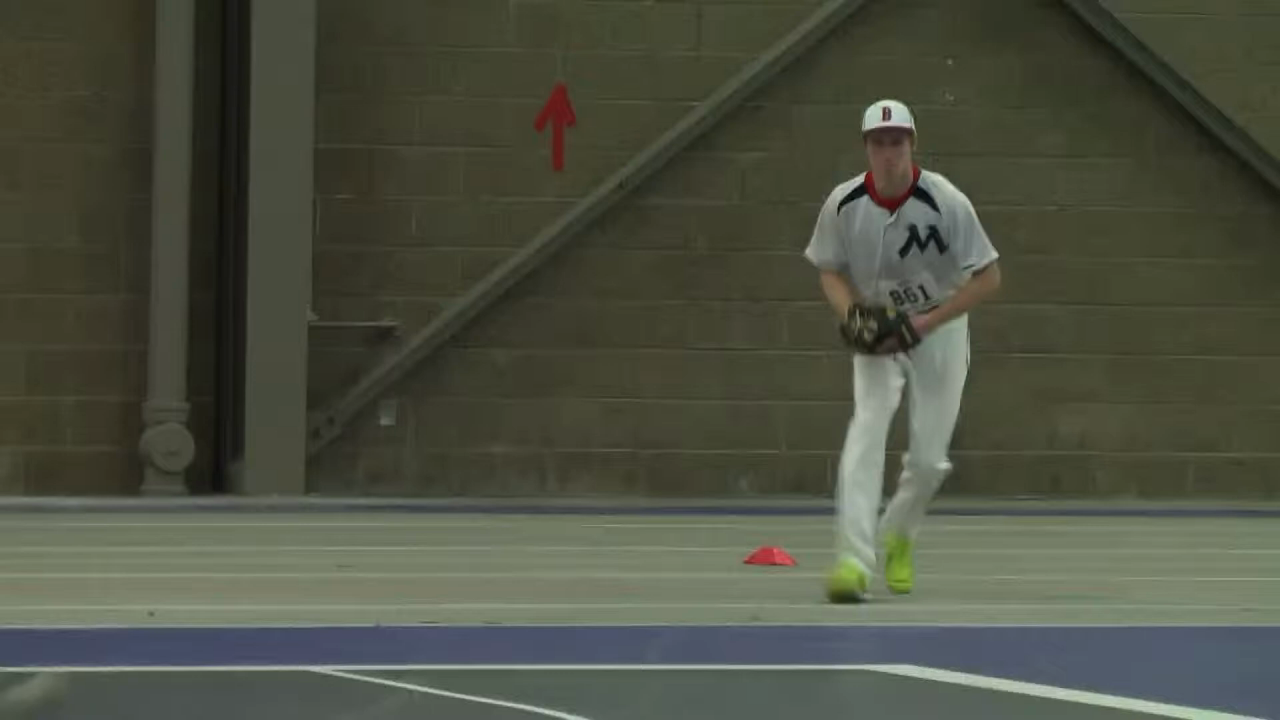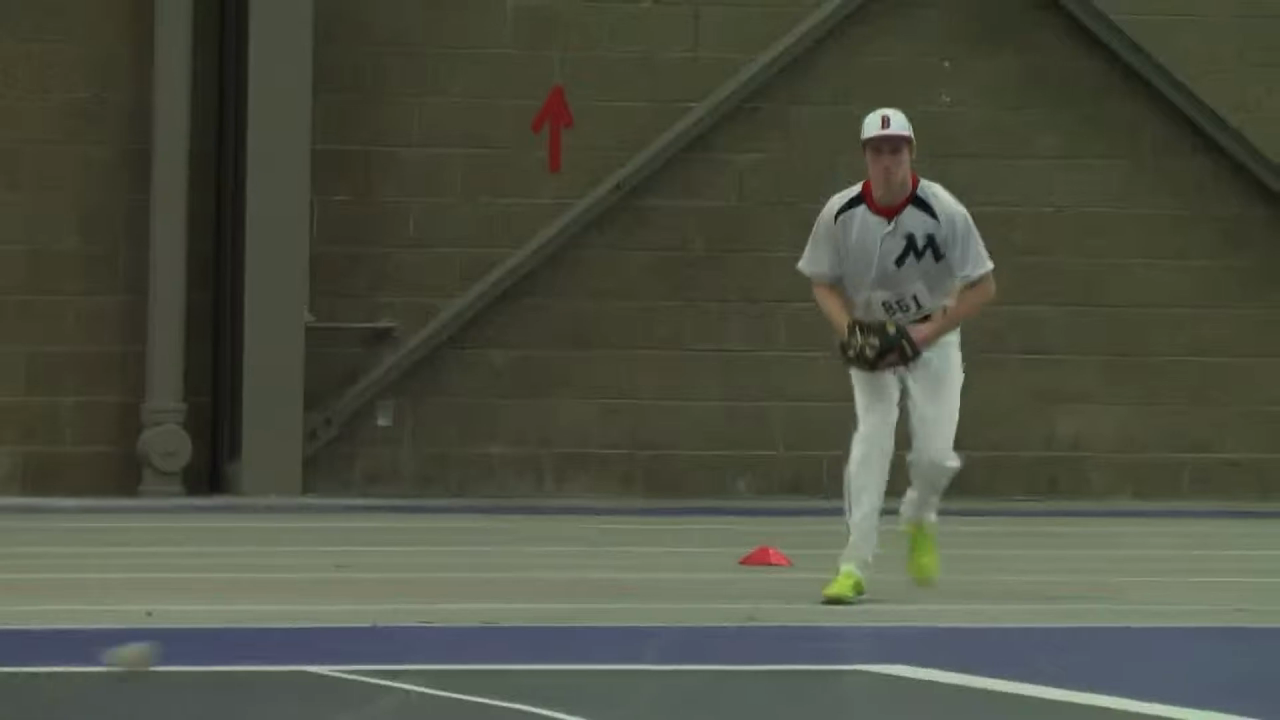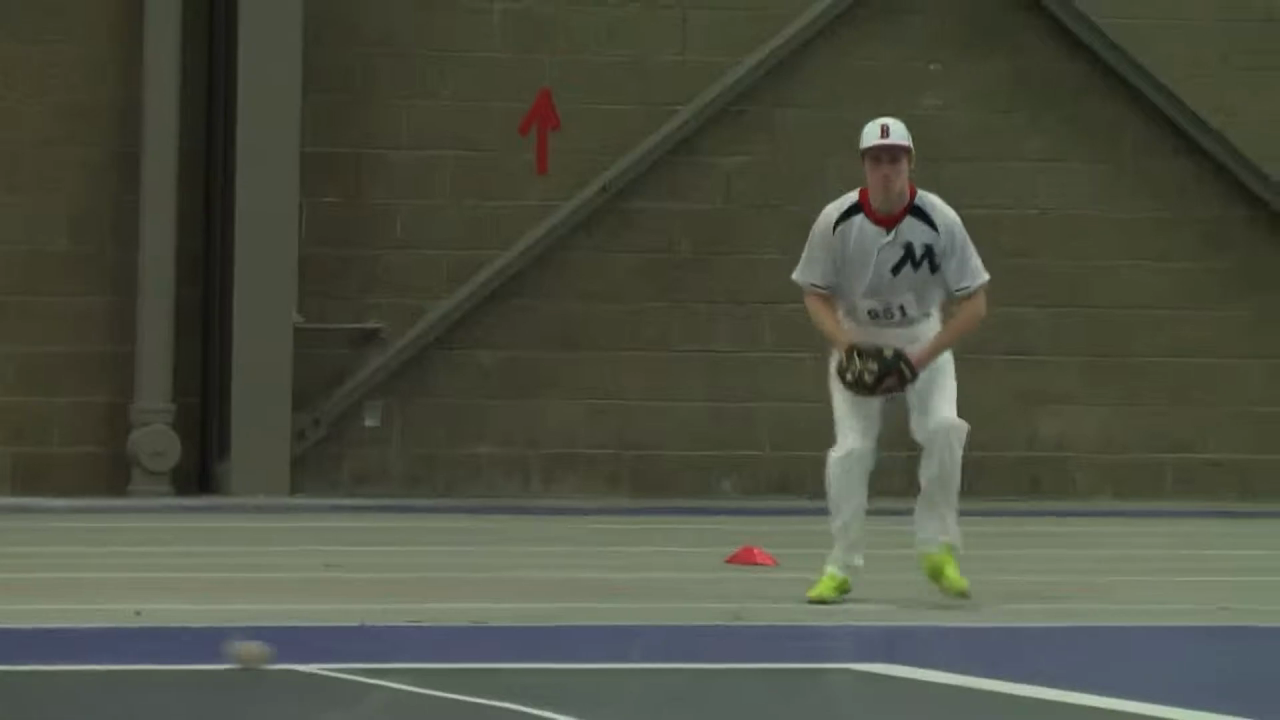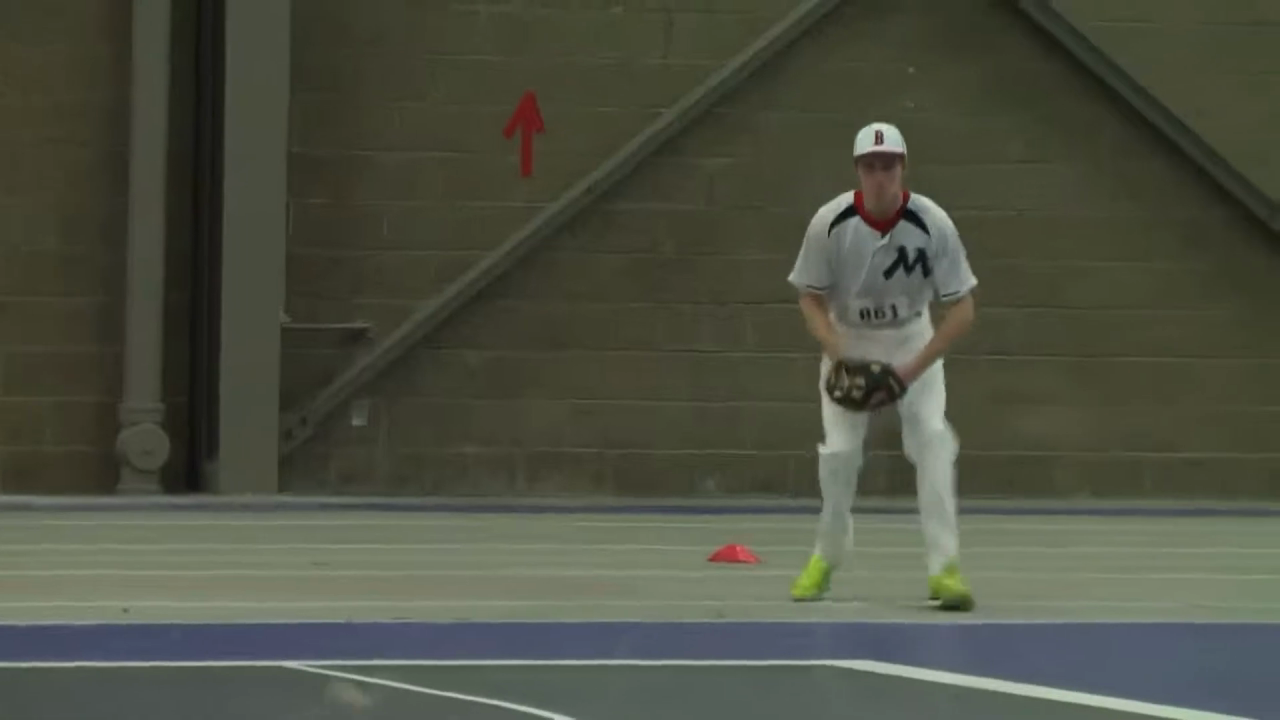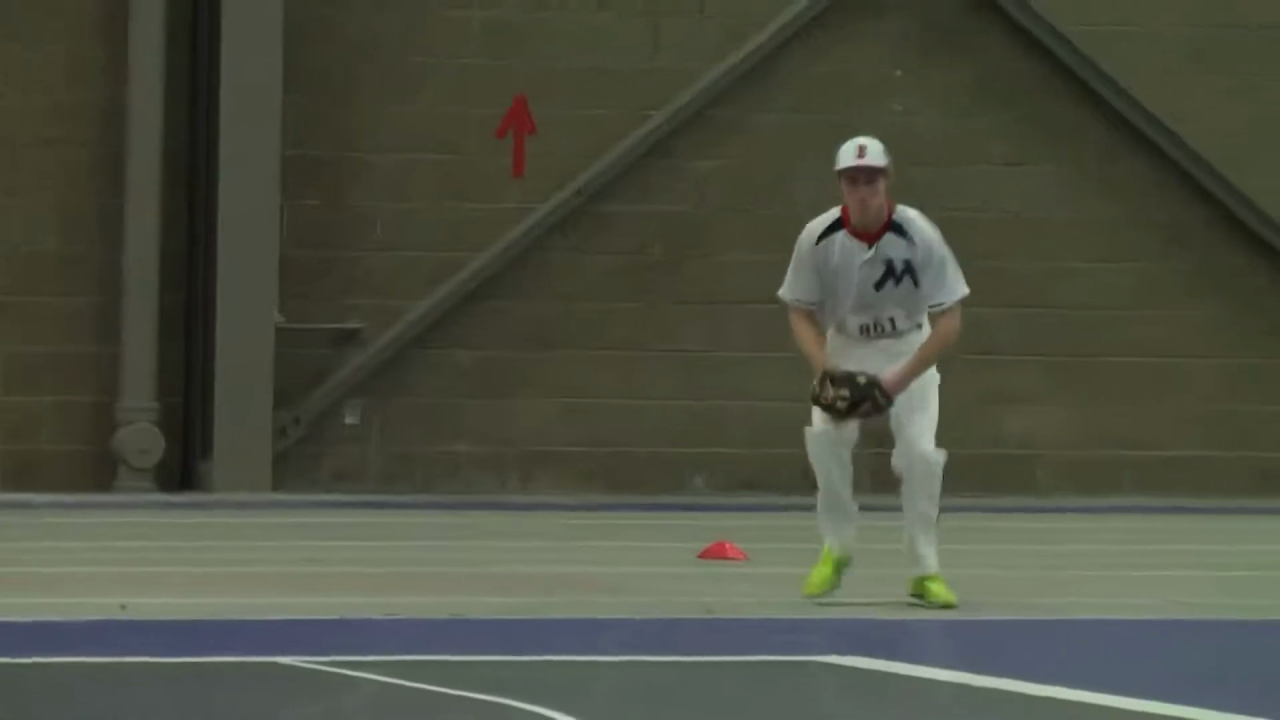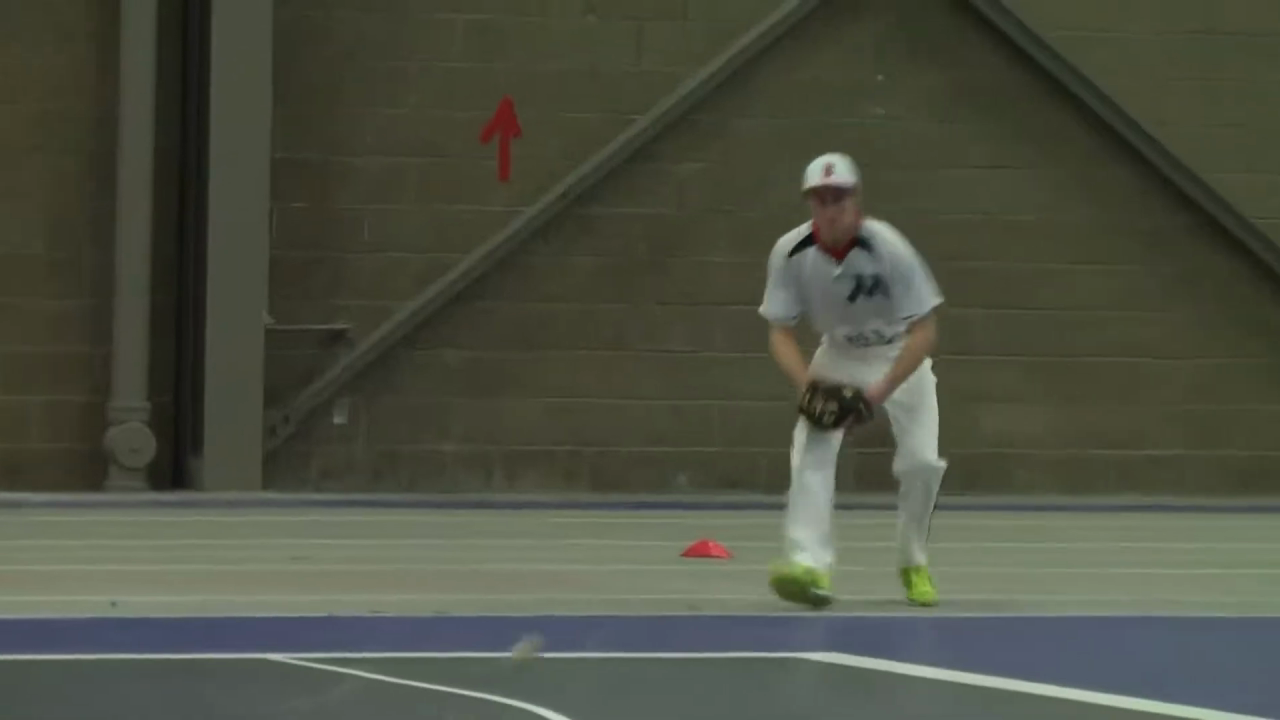
dt=0.1s
person 1, frame 1
left shoulder: (946, 200)
right shoulder: (843, 203)
left elbow: (989, 278)
right elbow: (830, 271)
left wrist: (929, 322)
right wrist: (854, 318)
left hip: (939, 327)
left knee: (929, 454)
right knee: (869, 428)
person 1, frame 2
left shoulder: (944, 209)
right shoulder: (839, 213)
left elbow: (983, 287)
right elbow: (824, 284)
left wrist: (929, 333)
right wrist: (852, 334)
left hip: (932, 336)
left knee: (934, 456)
right knee: (872, 437)
person 1, frame 3
left shoulder: (940, 220)
right shoulder: (835, 221)
left elbow: (975, 303)
right elbow: (816, 298)
left wrist: (926, 357)
right wrist: (849, 351)
left hip: (923, 339)
right hip: (857, 339)
left knee: (943, 428)
right knee: (852, 448)
person 1, frame 4
left shoulder: (933, 223)
right shoulder: (829, 222)
left elbow: (962, 309)
right elbow: (810, 299)
left wrist: (915, 368)
right wrist: (841, 360)
left hip: (913, 340)
right hip: (848, 341)
left knee: (931, 435)
right knee: (841, 450)
person 1, frame 5
left shoulder: (919, 234)
right shoulder: (816, 238)
left elbow: (950, 321)
right elbow: (800, 316)
left wrist: (900, 382)
right wrist: (828, 375)
left hip: (912, 350)
right hip: (846, 347)
left knee: (919, 455)
right knee: (825, 433)
right ankle: (836, 543)
person 1, frame 6
left shoulder: (888, 247)
right shoulder: (789, 252)
left elbow: (924, 333)
right elbow: (780, 333)
left wrist: (883, 391)
right wrist: (810, 387)
left hip: (900, 354)
right hip: (839, 356)
left knee: (920, 459)
right knee: (812, 442)
left ankle: (912, 563)
right ankle: (809, 566)
